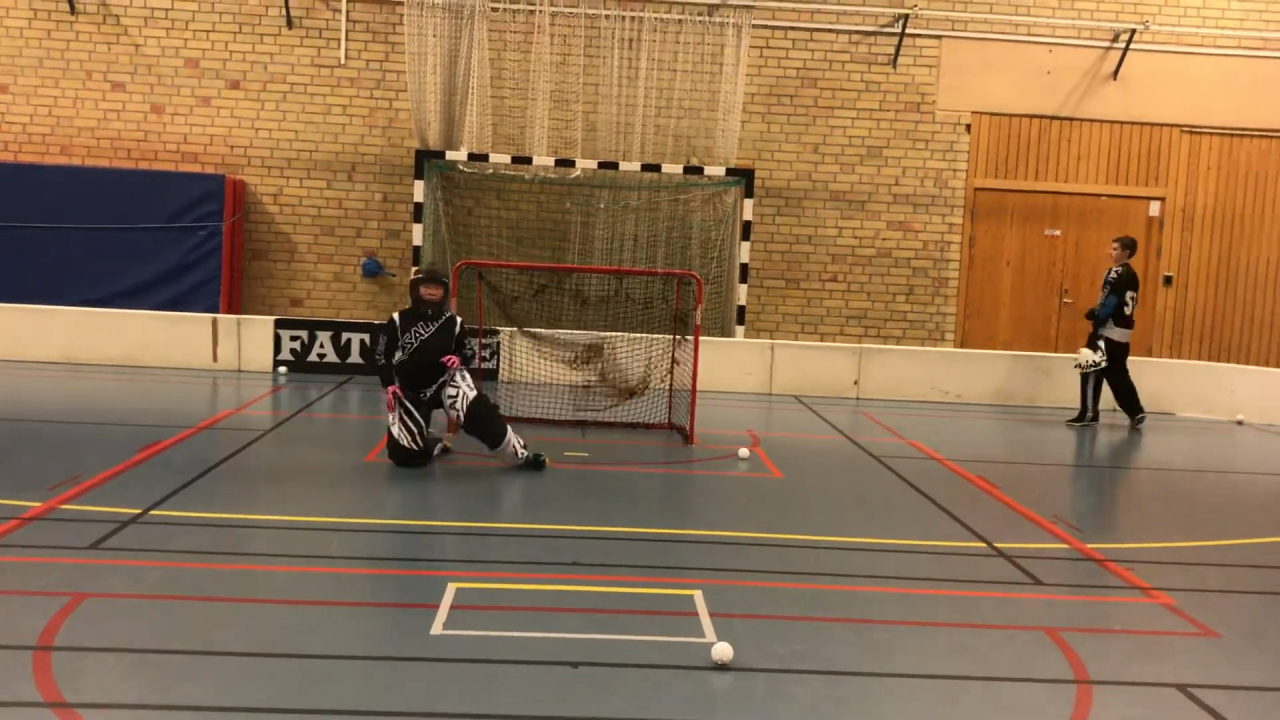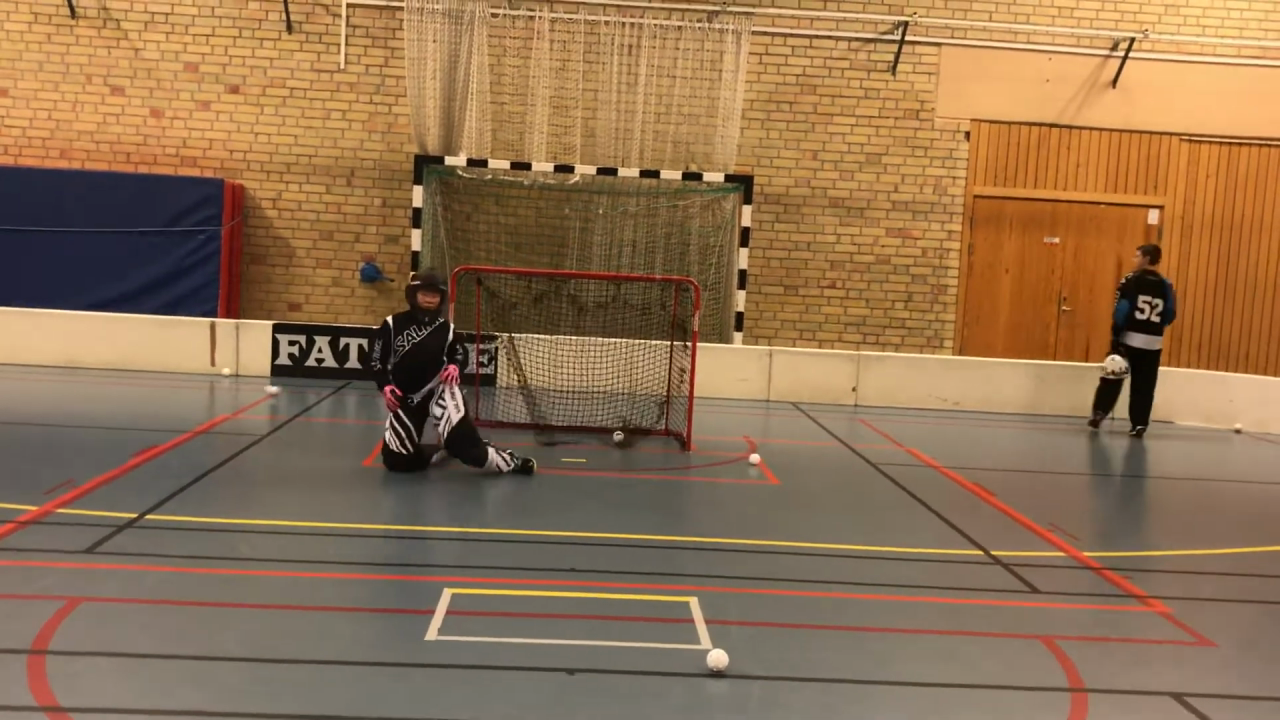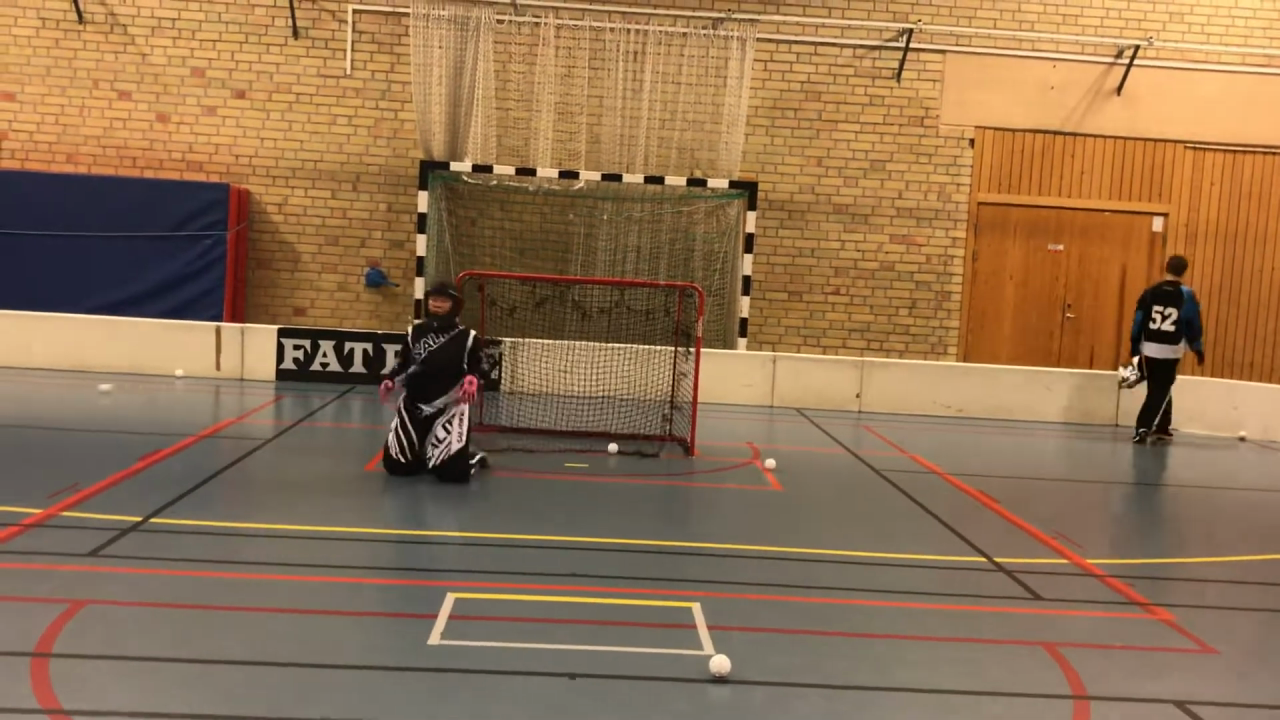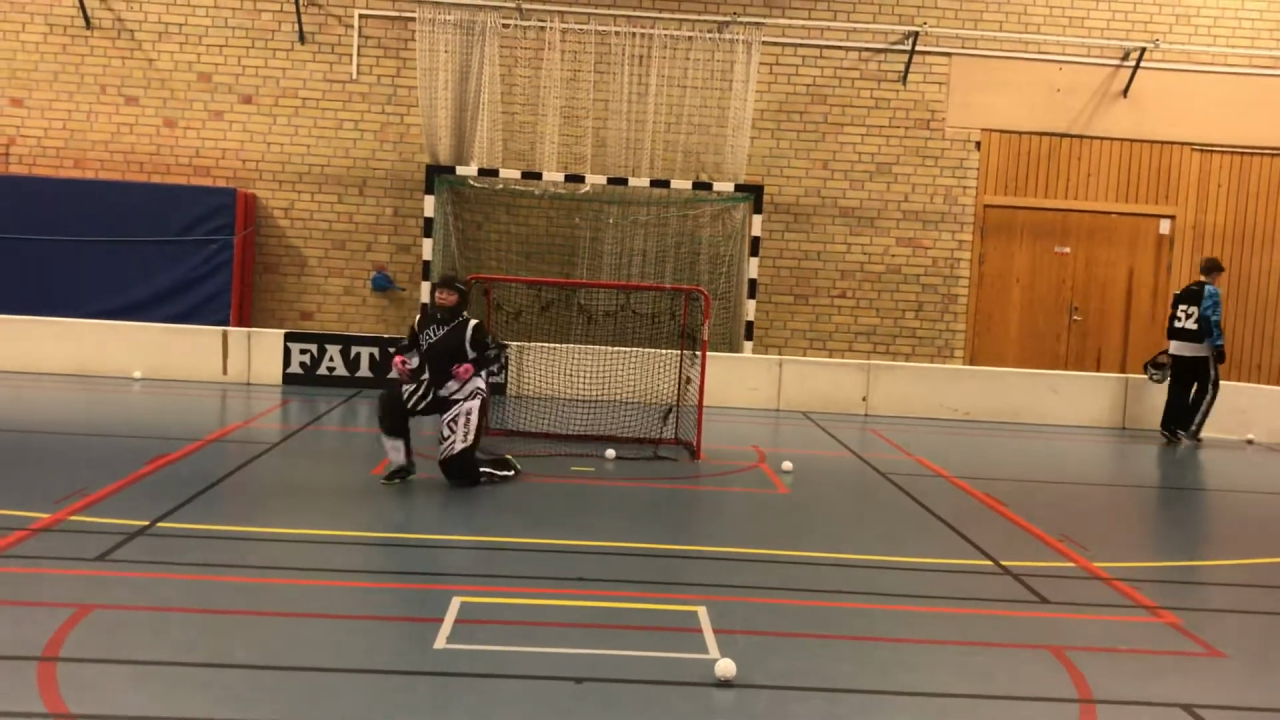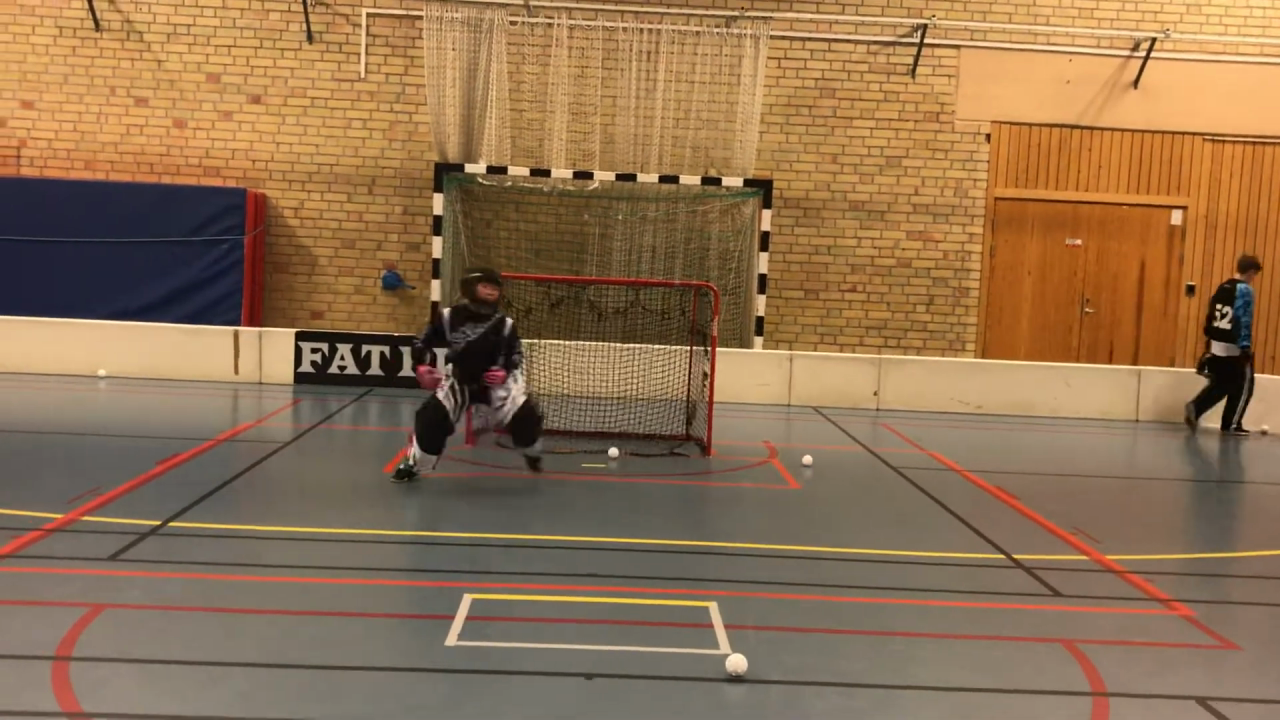
dt=0.3s
person 1, frame 1
left shoulder: (452, 322)
right shoulder: (399, 320)
left elbow: (468, 354)
right elbow: (382, 355)
left wrist: (458, 359)
right wrist: (389, 385)
left hip: (447, 381)
right hip: (410, 391)
left knee: (479, 414)
right knee: (404, 455)
left ankle: (522, 456)
right ankle: (436, 444)
person 1, frame 2
left shoulder: (446, 328)
right shoulder: (393, 324)
left elbow: (455, 355)
right elbow: (377, 360)
left wrist: (453, 366)
right wrist: (385, 386)
left hip: (439, 390)
right hip: (405, 397)
left knee: (461, 440)
right knee: (397, 461)
left ankle: (511, 463)
right ankle: (437, 451)
person 1, frame 3
left shoulder: (467, 337)
right shoulder: (415, 332)
left elbow: (478, 366)
right elbow: (405, 365)
left wrist: (472, 378)
right wrist: (390, 381)
left hip: (449, 406)
right hip: (414, 404)
left knee: (449, 471)
right knee: (396, 466)
left ankle: (473, 460)
right ankle: (423, 457)
person 1, frame 4
left shoulder: (471, 326)
right shoulder: (422, 322)
left elbow: (495, 354)
right elbow: (409, 345)
left wrist: (473, 367)
right wrist: (399, 357)
left hip: (465, 394)
right hip: (433, 388)
left knee: (459, 472)
right knee: (391, 402)
left ankle: (506, 468)
right ankle: (401, 465)
person 1, frame 5
left shoulder: (504, 324)
right shoulder: (449, 316)
left elbow: (515, 355)
right elbow: (423, 344)
left wrist: (504, 371)
right wrist: (421, 366)
left hip: (497, 380)
right hip: (460, 380)
left knee: (525, 417)
right knee: (432, 419)
left ankle: (530, 453)
right ankle: (412, 465)
person 2, frame 1
left shoulder: (1117, 273)
right shoulder: (1133, 275)
left elbow: (1109, 302)
left wrist: (1096, 325)
right wrist: (1096, 312)
left hip: (1110, 331)
right hip: (1125, 332)
left knee: (1091, 370)
right knee: (1119, 375)
left ankle: (1087, 414)
right ankle: (1136, 412)
person 2, frame 2
left shoulder: (1131, 280)
right shoulder: (1165, 284)
left elbow: (1121, 308)
right elbow: (1171, 314)
left wrist: (1116, 334)
left hip: (1129, 337)
right hip: (1153, 341)
left knee: (1114, 376)
right knee: (1145, 385)
left ankle: (1099, 411)
right ankle: (1139, 424)
person 2, frame 3
left shoulder: (1150, 292)
right shoulder: (1186, 294)
left elbow: (1138, 319)
right elbow: (1194, 324)
left wrist: (1135, 347)
right wrist: (1198, 349)
left hip: (1149, 348)
right hip: (1171, 350)
left knee: (1156, 389)
right knee: (1161, 391)
left ankle: (1161, 427)
right ankle: (1145, 428)
person 2, frame 4
left shoulder: (1184, 291)
right shoulder: (1211, 292)
left elbow: (1172, 318)
right elbow: (1213, 320)
left wrist: (1172, 342)
right wrist: (1219, 346)
left hip: (1177, 347)
right hip: (1200, 349)
left knee: (1177, 389)
right knee: (1208, 388)
left ankle: (1169, 427)
right ankle: (1190, 427)
person 2, frame 5
left shoulder: (1221, 288)
right shoulder: (1244, 290)
left elbow: (1210, 317)
right elbow: (1243, 320)
left wrist: (1209, 340)
right wrist: (1246, 346)
left hip: (1217, 345)
right hip: (1235, 347)
left knee: (1219, 385)
right knee: (1243, 386)
left ankle: (1195, 407)
right ankle: (1231, 424)
